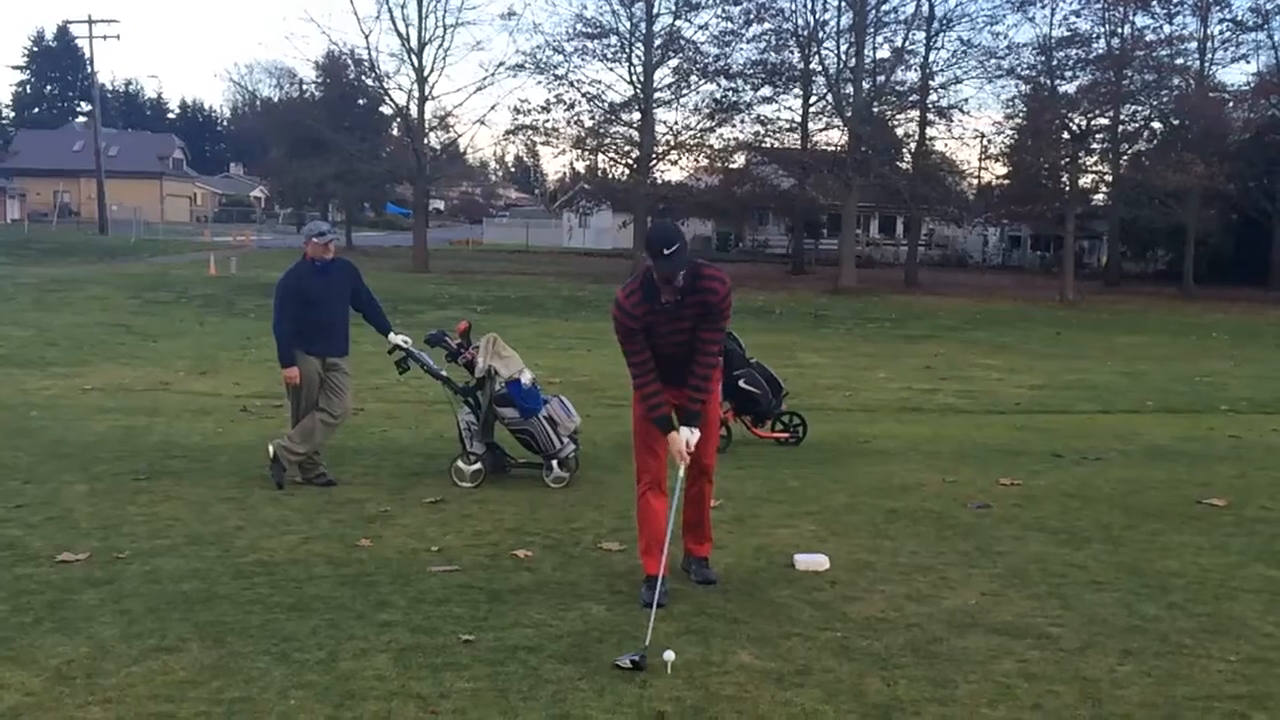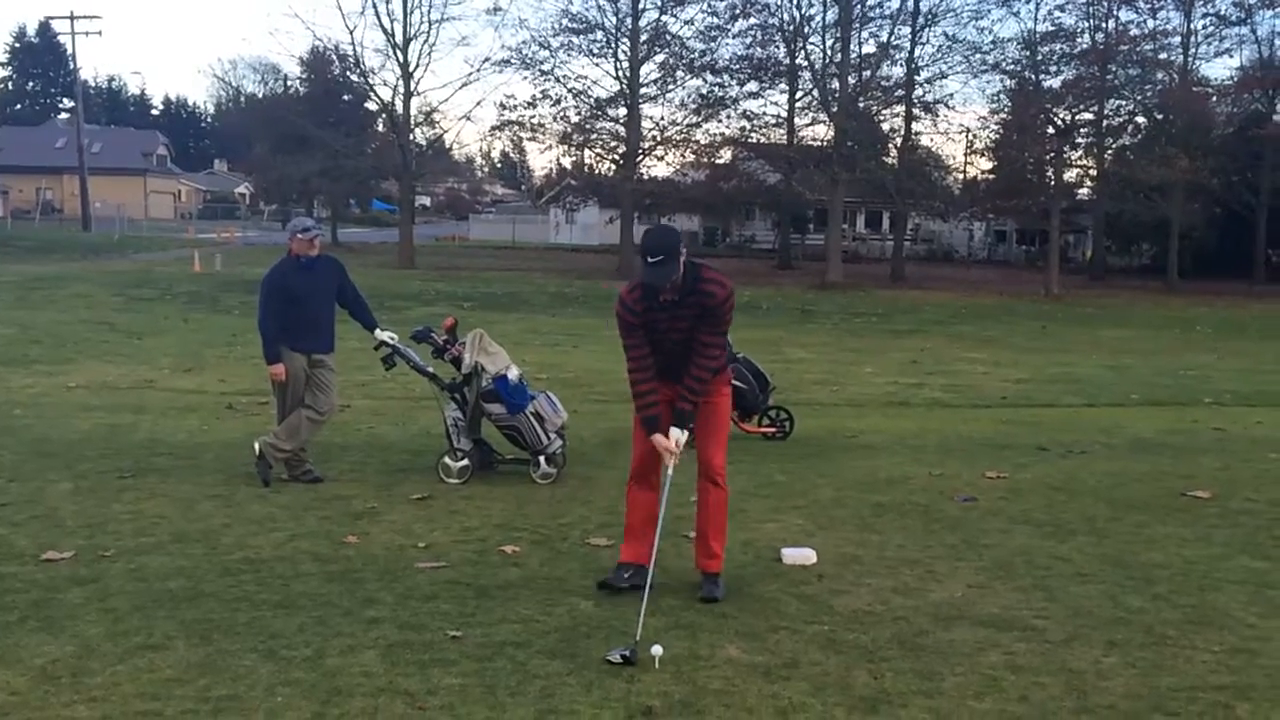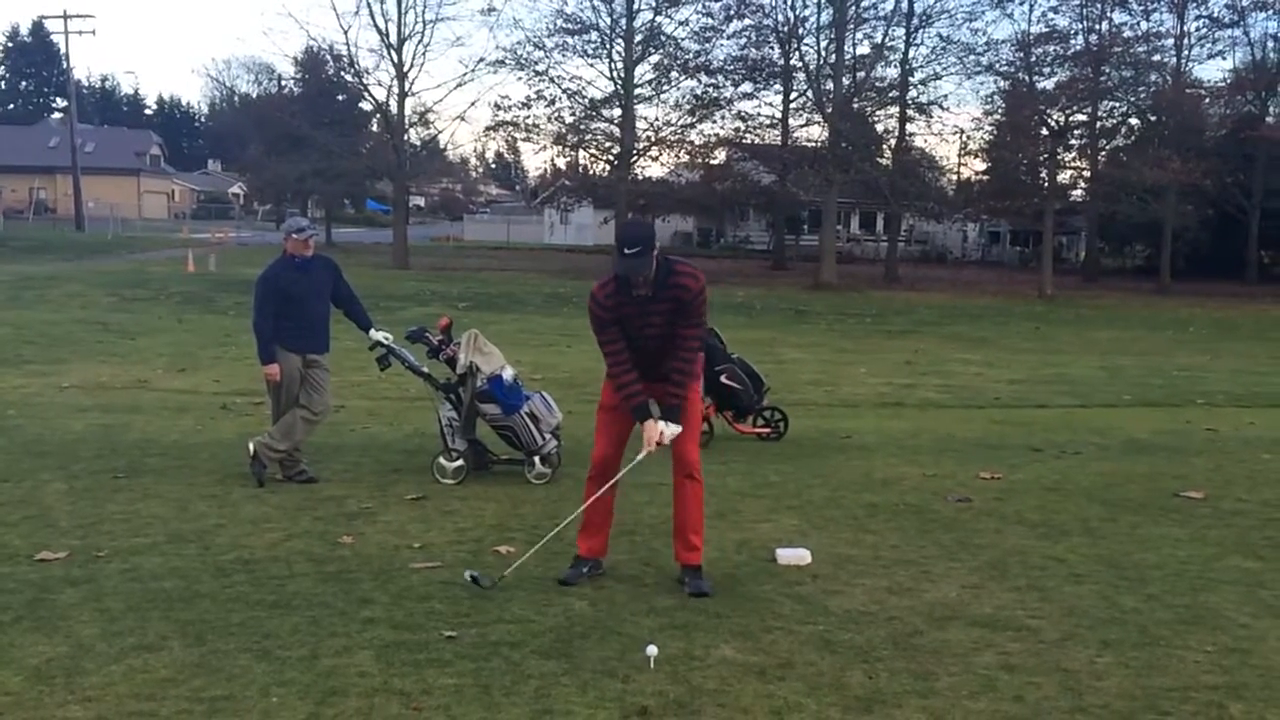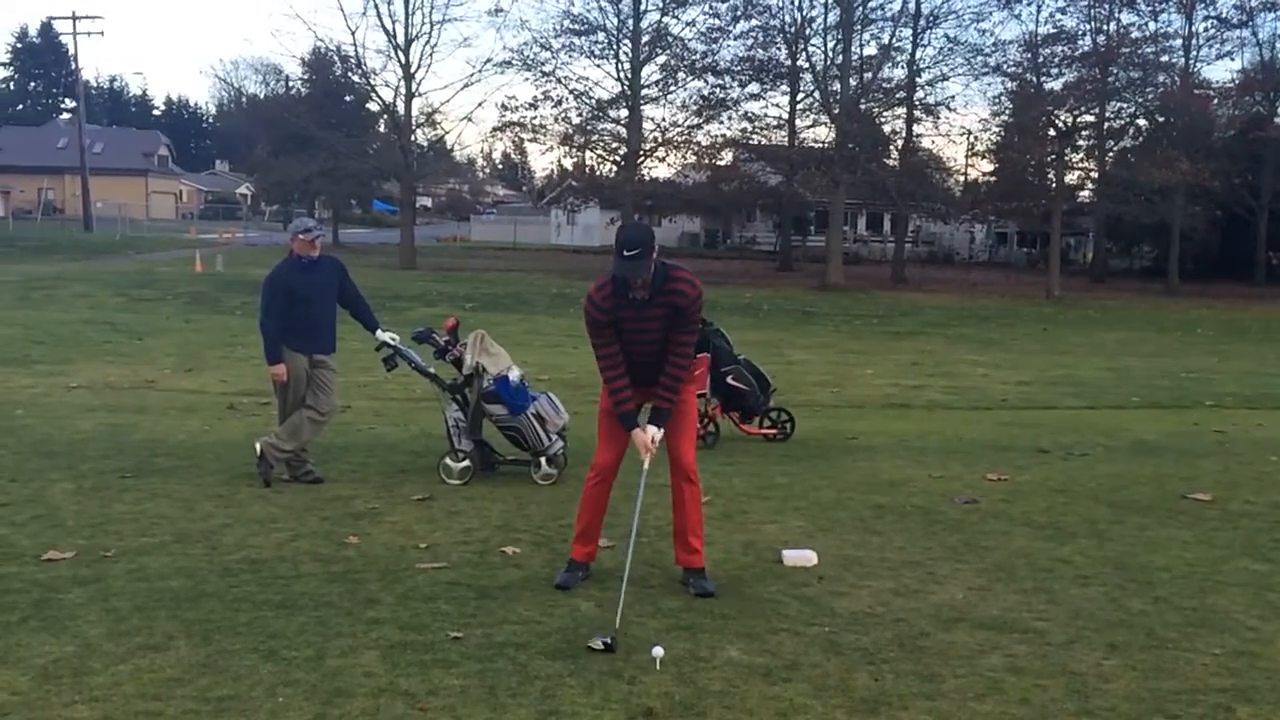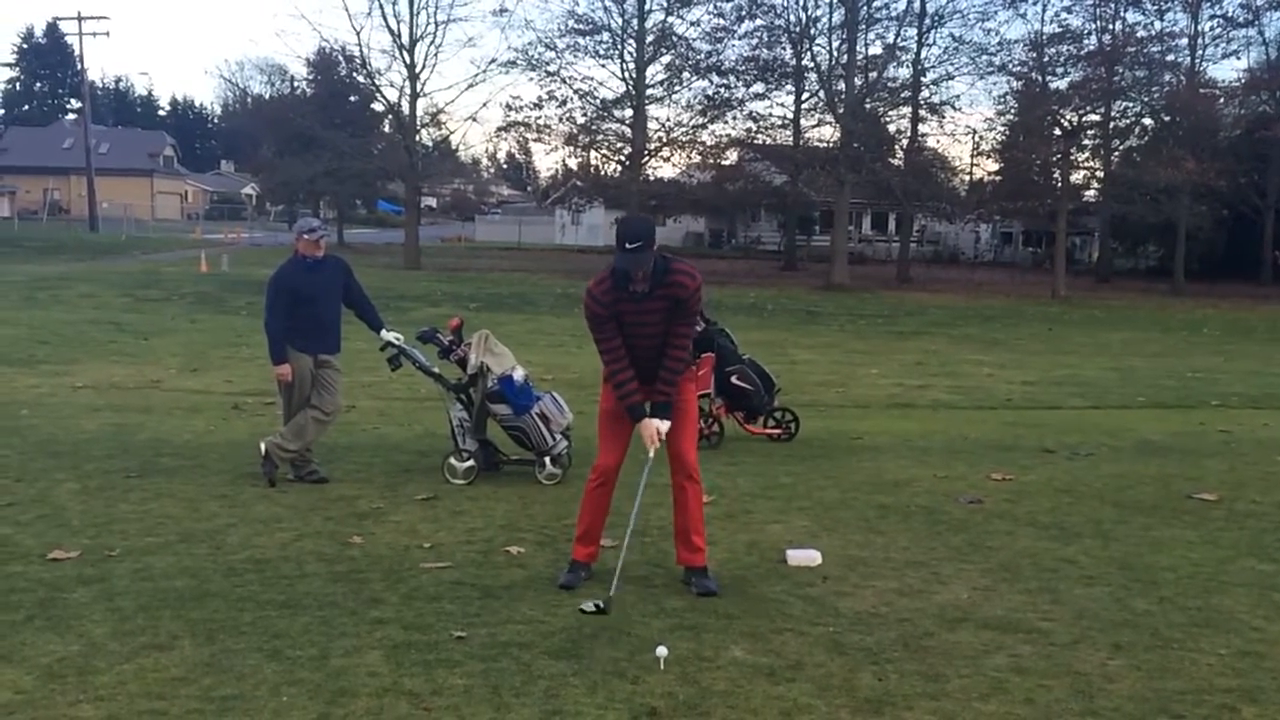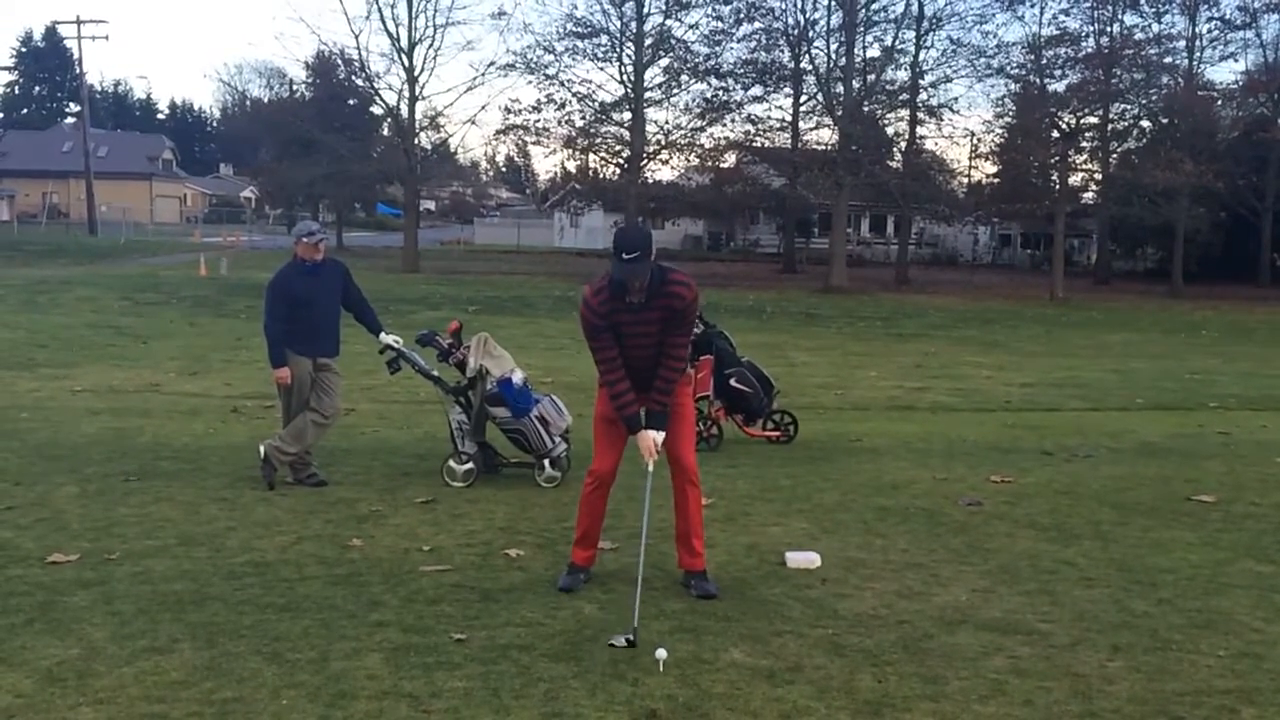
dt=0.7s
person 1, frame 1
left shoulder: (715, 285)
right shoulder: (628, 302)
left elbow: (707, 356)
right elbow: (643, 372)
left wrist: (692, 421)
right wrist: (668, 429)
left hip: (700, 381)
right hip: (653, 384)
left knee: (703, 467)
right knee: (651, 476)
left ankle: (696, 553)
right ankle: (653, 573)
person 1, frame 2
left shoulder: (717, 289)
right shoulder: (631, 299)
left elbow: (706, 358)
right elbow: (639, 367)
left wrist: (682, 422)
right wrist: (652, 429)
left hip: (709, 381)
right hip: (659, 380)
left knee: (712, 468)
right knee: (642, 466)
left ankle: (711, 570)
right ankle: (633, 563)
person 1, frame 3
left shoulder: (689, 283)
right shoulder: (603, 296)
left elbow: (687, 352)
right elbow: (618, 361)
left wrist: (672, 415)
right wrist: (643, 418)
left hip: (678, 378)
right hip: (626, 377)
left knee: (687, 463)
right knee: (603, 460)
left ankle: (691, 564)
right ankle: (590, 555)
person 1, frame 4
left shoulder: (686, 289)
right shoulder: (599, 298)
left elbow: (680, 358)
right elbow: (611, 365)
left wrist: (659, 418)
right wrist: (632, 425)
left hip: (673, 382)
right hip: (623, 382)
left knee: (684, 466)
right knee: (603, 465)
left ankle: (693, 566)
right ankle: (580, 559)
person 1, frame 5
left shoulder: (686, 281)
right shoulder: (599, 293)
left elbow: (679, 349)
right elbow: (615, 359)
left wrist: (662, 410)
right wrist: (640, 416)
left hip: (674, 380)
right hip: (624, 381)
left knee: (685, 465)
right knee: (606, 466)
left ankle: (694, 564)
right ankle: (582, 559)
person 1, frame 6
left shoulder: (682, 291)
right shoulder: (595, 301)
left elbow: (674, 359)
right elbow: (610, 369)
left wrist: (656, 420)
right wrist: (635, 427)
left hip: (671, 384)
right hip: (619, 385)
left knee: (685, 467)
right knee: (601, 470)
left ankle: (694, 567)
right ankle: (580, 562)
person 2, frame 1
left shoulder: (346, 271)
right shoulder: (293, 278)
left elbow: (367, 303)
right elbow: (282, 324)
left wrist: (389, 333)
right wrist: (287, 364)
left hip: (335, 357)
right hip: (304, 356)
left knee: (337, 408)
right knee: (306, 415)
left ankle: (283, 452)
right ankle: (310, 469)
person 2, frame 2
left shoulder: (331, 267)
right shoulder: (278, 275)
left elbow: (353, 300)
right elbow: (267, 321)
left wrist: (375, 329)
right wrist: (273, 360)
left hip: (321, 353)
right hip: (290, 353)
left knee: (322, 405)
right knee: (292, 412)
left ankle: (269, 449)
right ankle: (296, 466)
person 2, frame 3
left shoulder: (326, 267)
right shoulder: (273, 275)
left elbow: (348, 300)
right elbow: (262, 321)
left wrist: (370, 330)
right wrist: (267, 360)
left hip: (316, 353)
right hip: (284, 353)
left knee: (317, 406)
right knee: (286, 412)
left ankle: (263, 449)
right ankle: (291, 466)
person 2, frame 4
left shoulder: (333, 267)
right shoulder: (280, 276)
left elbow: (354, 301)
right elbow: (269, 321)
left wrist: (376, 330)
right wrist: (274, 361)
left hip: (322, 353)
right hip: (291, 353)
left knee: (323, 407)
right knee: (293, 412)
left ankle: (270, 450)
right ankle: (297, 466)
person 2, frame 5
left shoulder: (338, 268)
right shoulder: (284, 276)
left elbow: (359, 301)
right elbow: (273, 321)
left wrist: (381, 330)
right wrist: (279, 361)
left hip: (327, 354)
right hip: (296, 353)
left knee: (327, 406)
right knee: (298, 412)
left ankle: (275, 450)
right ankle: (302, 466)
person 2, frame 6
left shoulder: (337, 271)
right shoulder: (284, 279)
left elbow: (357, 304)
right elbow: (273, 325)
left wrist: (380, 333)
right wrist: (278, 364)
left hip: (325, 357)
right hip: (295, 356)
left knee: (327, 409)
right knee: (297, 415)
left ankle: (274, 453)
right ankle: (301, 469)
